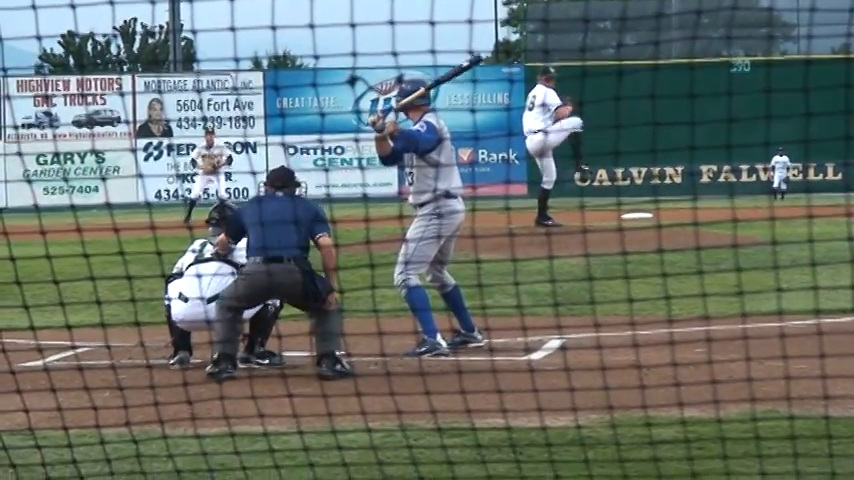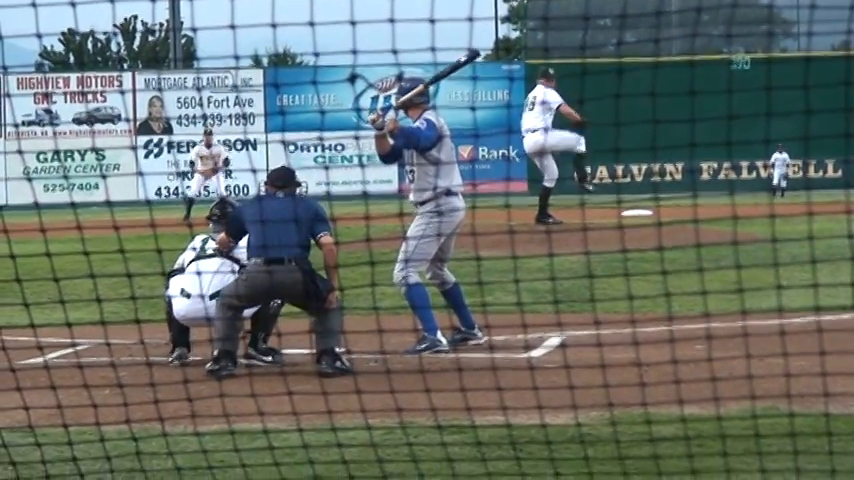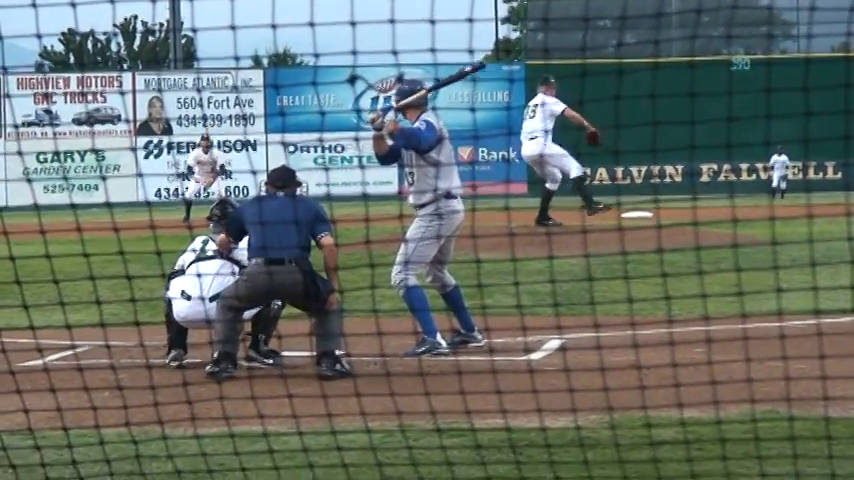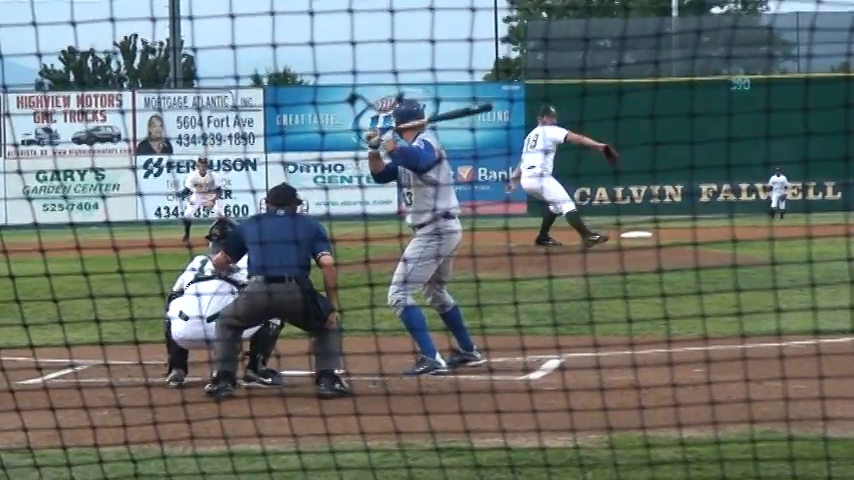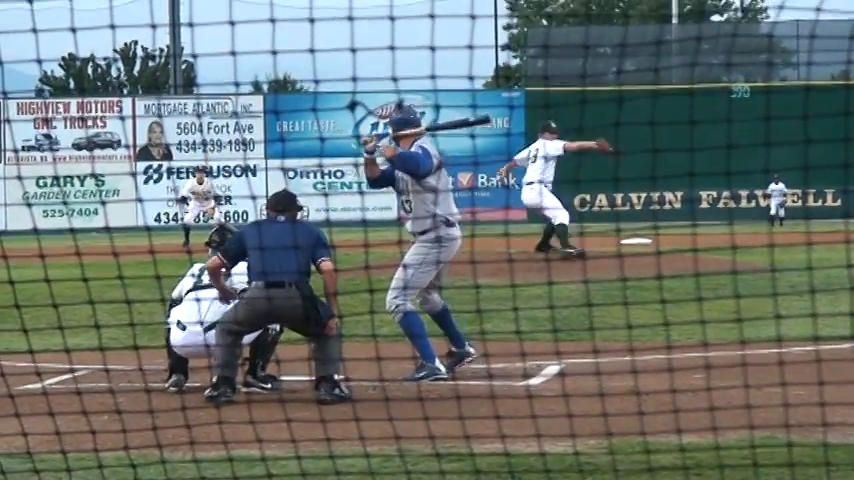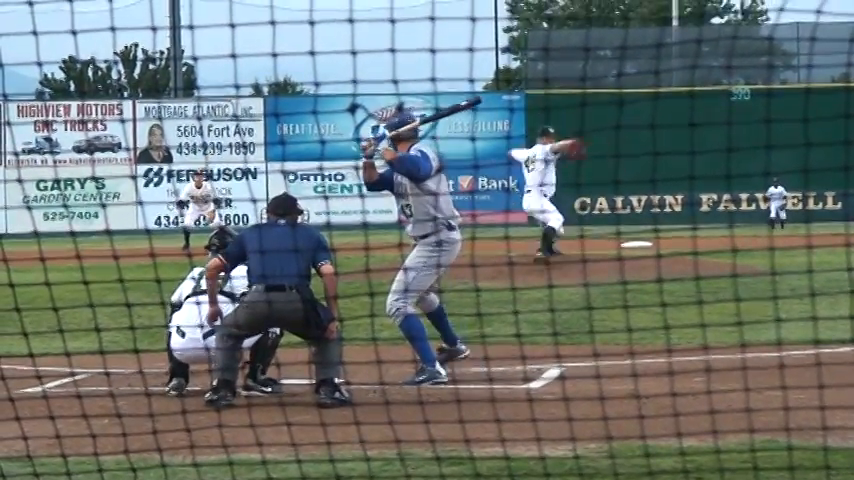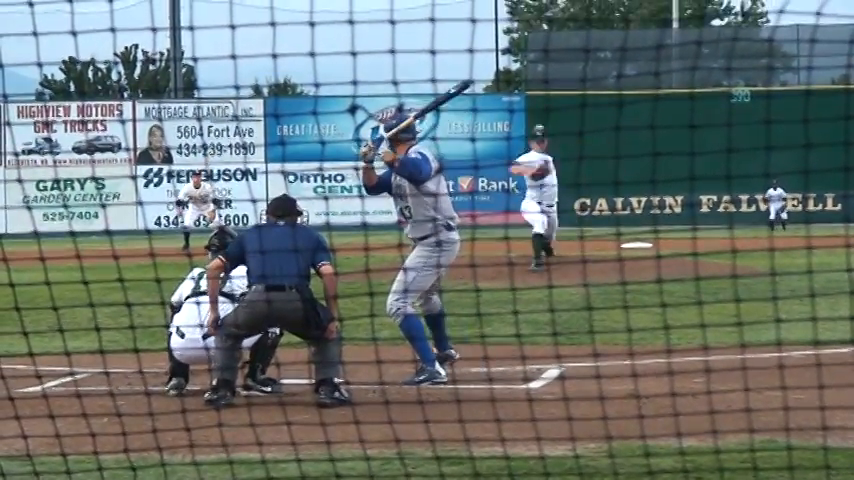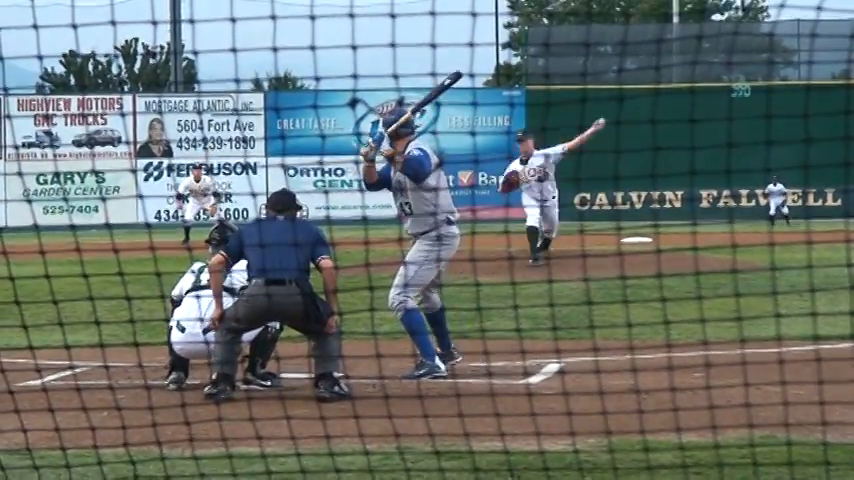
dt=0.1s
person 1, frame 1
left shoulder: (429, 124)
right shoulder: (422, 128)
left elbow: (412, 142)
right elbow: (388, 157)
left wrist: (392, 128)
right wrist: (380, 132)
left hip: (436, 211)
right hip: (448, 209)
left knee: (405, 275)
right knee: (437, 272)
left ankle: (433, 340)
right ankle: (469, 331)
person 1, frame 2
left shoulder: (429, 122)
right shoulder: (421, 126)
left elbow: (412, 139)
right elbow: (388, 155)
left wrist: (392, 125)
right wrist: (380, 130)
left hip: (436, 209)
right hip: (448, 207)
left knee: (405, 273)
right knee: (437, 269)
left ankle: (433, 337)
right ankle: (469, 329)
person 1, frame 3
left shoulder: (427, 123)
right shoulder: (417, 128)
left elbow: (413, 139)
right elbow: (385, 156)
left wrist: (392, 127)
right wrist: (378, 131)
left hip: (436, 212)
right hip: (446, 210)
left knee: (402, 275)
right knee: (437, 272)
left ankle: (433, 340)
right ankle: (469, 331)
person 1, frame 4
left shoulder: (425, 143)
right shoulder: (414, 148)
left elbow: (412, 158)
right elbow: (380, 175)
left wrist: (391, 145)
right wrist: (374, 149)
left hip: (434, 232)
right hip: (443, 230)
left knee: (399, 295)
right knee: (436, 292)
left ankle: (432, 359)
right ankle: (468, 350)
person 1, frame 5
left shoulder: (422, 150)
right shoulder: (406, 157)
left elbow: (412, 164)
right elbow: (376, 180)
left wrist: (388, 151)
right wrist: (370, 154)
left hip: (435, 238)
right hip: (439, 237)
left knee: (397, 301)
right knee: (426, 294)
left ankle: (432, 365)
right ankle: (461, 348)
person 1, frame 6
left shoulder: (421, 155)
right shoulder: (403, 161)
left elbow: (411, 167)
right elbow: (373, 183)
left wrist: (387, 154)
right wrist: (368, 158)
left hip: (435, 241)
right hip: (438, 240)
left knee: (398, 304)
right knee: (422, 294)
left ankle: (432, 368)
right ankle: (453, 345)
person 1, frame 7
left shoulder: (418, 156)
right shoulder: (397, 165)
left elbow: (414, 171)
right elbow: (372, 187)
left wrist: (389, 160)
right wrist: (368, 162)
left hip: (436, 242)
right hip: (434, 241)
left knee: (398, 304)
right knee: (426, 295)
left ankle: (431, 368)
right ankle: (445, 350)
person 1, frame 8
left shoulder: (418, 152)
right shoulder: (396, 161)
left elbow: (416, 169)
right elbow: (373, 183)
left wrist: (391, 155)
right wrist: (369, 161)
left hip: (436, 236)
right hip: (432, 236)
left knee: (400, 298)
right knee: (426, 292)
left ankle: (431, 363)
right ankle: (446, 350)
person 2, frame 1
left shoulder: (249, 207)
right shoulder: (309, 207)
left elbow: (222, 245)
right elbow: (327, 246)
left wrist: (225, 250)
right wrist: (332, 288)
left hip: (256, 273)
right hip: (295, 274)
left knee: (226, 304)
right knee: (329, 306)
left ankle: (223, 362)
right ankle: (329, 361)
person 2, frame 2
left shoulder: (249, 206)
right shoulder: (310, 206)
left elbow: (222, 243)
right elbow: (328, 245)
left wrist: (228, 248)
right wrist: (333, 287)
left hip: (256, 275)
right hip: (296, 275)
left knee: (226, 302)
right knee: (329, 304)
left ankle: (223, 360)
right ankle: (329, 358)
person 2, frame 3
left shoulder: (249, 206)
right shoulder: (310, 206)
left elbow: (222, 243)
right elbow: (328, 245)
right wrist: (334, 288)
left hip: (257, 274)
right hip: (296, 275)
left knee: (227, 303)
right knee: (330, 305)
left ankle: (223, 361)
right ankle: (329, 361)
person 2, frame 4
left shoulder: (249, 225)
right shoulder: (311, 225)
left elbow: (219, 263)
right elbow: (328, 264)
left wrist: (232, 270)
right wrist: (333, 307)
left hip: (257, 293)
right hip: (296, 294)
left knee: (226, 322)
right knee: (329, 324)
left ankle: (222, 381)
right ankle: (328, 380)
person 2, frame 5
left shoulder: (249, 230)
right shoulder: (311, 231)
left elbow: (213, 265)
right elbow: (328, 270)
left wrist: (222, 289)
right wrist: (334, 313)
left hip: (257, 298)
right hip: (296, 298)
left knee: (226, 328)
right knee: (328, 330)
left ankle: (222, 386)
right ankle: (328, 385)
person 2, frame 6
left shoulder: (250, 233)
right shoulder: (311, 234)
left elbow: (212, 267)
right elbow: (328, 273)
left wrist: (213, 305)
right wrist: (334, 316)
left hip: (257, 302)
right hip: (297, 302)
left knee: (226, 332)
right knee: (329, 334)
left ankle: (222, 389)
right ankle: (328, 389)
person 2, frame 7
left shoulder: (249, 235)
right shoulder: (310, 235)
left elbow: (214, 268)
right elbow: (328, 273)
left wrist: (214, 311)
right wrist: (334, 316)
left hip: (257, 301)
right hip: (297, 302)
left knee: (226, 332)
right knee: (328, 333)
left ankle: (222, 389)
right ankle: (328, 389)
person 2, frame 8
left shoulder: (249, 229)
right shoulder: (309, 229)
left elbow: (216, 263)
right elbow: (328, 267)
left wrist: (218, 307)
right wrist: (334, 310)
left hip: (257, 295)
right hip: (296, 296)
left knee: (226, 326)
right knee: (328, 328)
left ankle: (221, 384)
right ankle: (328, 383)
person 3, frame 1
left shoulder: (196, 245)
right shoulder: (244, 243)
left elbow: (176, 275)
left hip: (183, 315)
left knee: (174, 286)
left ankle: (180, 352)
right ankle: (254, 351)
person 3, frame 2
left shoulder: (197, 241)
right shoulder: (245, 240)
left elbow: (177, 270)
left hip: (185, 311)
left knee: (174, 281)
left ankle: (179, 348)
right ankle: (257, 347)
person 3, frame 3
left shoulder: (198, 242)
right shoulder: (246, 241)
left elbow: (176, 273)
left hip: (185, 314)
left knee: (175, 283)
left ankle: (176, 350)
right ankle: (258, 350)
person 3, frame 4
left shoulder: (197, 261)
right shoulder: (245, 261)
left elbow: (176, 293)
left hip: (184, 335)
left knee: (175, 301)
left ankle: (176, 370)
right ankle: (256, 369)
person 3, frame 5
left shoulder: (196, 269)
right shoulder: (244, 268)
left elbow: (174, 300)
left hip: (182, 344)
left knee: (175, 312)
left ankle: (176, 376)
right ankle: (255, 375)
person 3, frame 6
left shoulder: (195, 273)
right shoulder: (244, 272)
left elbow: (174, 304)
left hip: (183, 349)
left knee: (176, 316)
left ankle: (177, 379)
right ankle: (255, 379)
person 3, frame 7
left shoulder: (195, 274)
right shoulder: (244, 272)
left elbow: (174, 304)
left knee: (177, 319)
left ankle: (177, 379)
right ankle: (255, 378)
person 3, frame 8
left shoulder: (195, 268)
right shoulder: (244, 266)
left elbow: (175, 298)
left knee: (178, 312)
left ankle: (177, 373)
right ankle: (255, 373)
person 4, frame 1
left shoulder: (533, 94)
right shoulder: (547, 92)
right elbow: (562, 114)
left wrist: (563, 107)
right wrist: (569, 108)
left hip: (531, 142)
right hip: (542, 137)
left knee: (549, 177)
right knee: (575, 122)
left ankle: (542, 216)
right ankle: (578, 163)
person 4, frame 2
left shoulder: (532, 95)
right shoulder: (548, 92)
right elbow: (566, 111)
right wrist: (579, 119)
left hip: (529, 143)
right hip: (541, 138)
left knee: (551, 176)
right knee: (578, 140)
left ankle: (542, 214)
right ankle: (582, 179)
person 4, frame 3
left shoulder: (531, 105)
right shoulder: (549, 100)
right elbow: (570, 113)
right wrist: (589, 127)
left hip: (527, 149)
right hip: (540, 145)
left knee: (554, 179)
right knee: (573, 167)
left ankle: (543, 217)
right ankle: (590, 204)
person 4, frame 4
left shoulder: (531, 136)
right shoulder: (550, 131)
left elbow: (522, 163)
right elbow: (575, 138)
left wrist: (513, 179)
right wrist: (599, 145)
left hip: (526, 179)
right hip: (539, 177)
left knee: (557, 203)
right knee: (566, 204)
left ankle: (543, 237)
right ankle: (586, 235)
person 4, frame 5
left shoulder: (530, 149)
right shoulder: (548, 145)
left elbow: (513, 162)
right elbow: (571, 146)
left wrist: (505, 169)
right wrist: (597, 145)
left hip: (527, 193)
right hip: (538, 191)
left knee: (555, 218)
right knee: (562, 216)
left ankle: (543, 245)
right ankle: (566, 247)
person 4, frame 6
left shoulder: (526, 153)
right shoulder: (545, 150)
left elbow: (513, 152)
right elbow: (556, 147)
right wrist: (572, 144)
left hip: (533, 198)
right hip: (537, 199)
left knee: (553, 224)
right knee: (556, 219)
left ankle: (545, 249)
right ankle: (544, 251)
person 4, frame 7
left shoulder: (547, 157)
right shoulder: (529, 158)
right elbow: (514, 168)
right wrist: (530, 171)
left hip: (550, 205)
right hip: (535, 206)
left knee: (549, 235)
right knee: (540, 226)
right ankle: (538, 259)
person 4, frame 8
left shoulder: (545, 154)
right shoulder: (514, 166)
left elbow: (571, 145)
right elbow: (503, 188)
left wrist: (592, 130)
right wrist: (508, 183)
left hip: (548, 199)
right hip: (530, 198)
left knee: (550, 231)
right knee: (533, 222)
left ankle: (543, 247)
right ankle: (534, 254)
